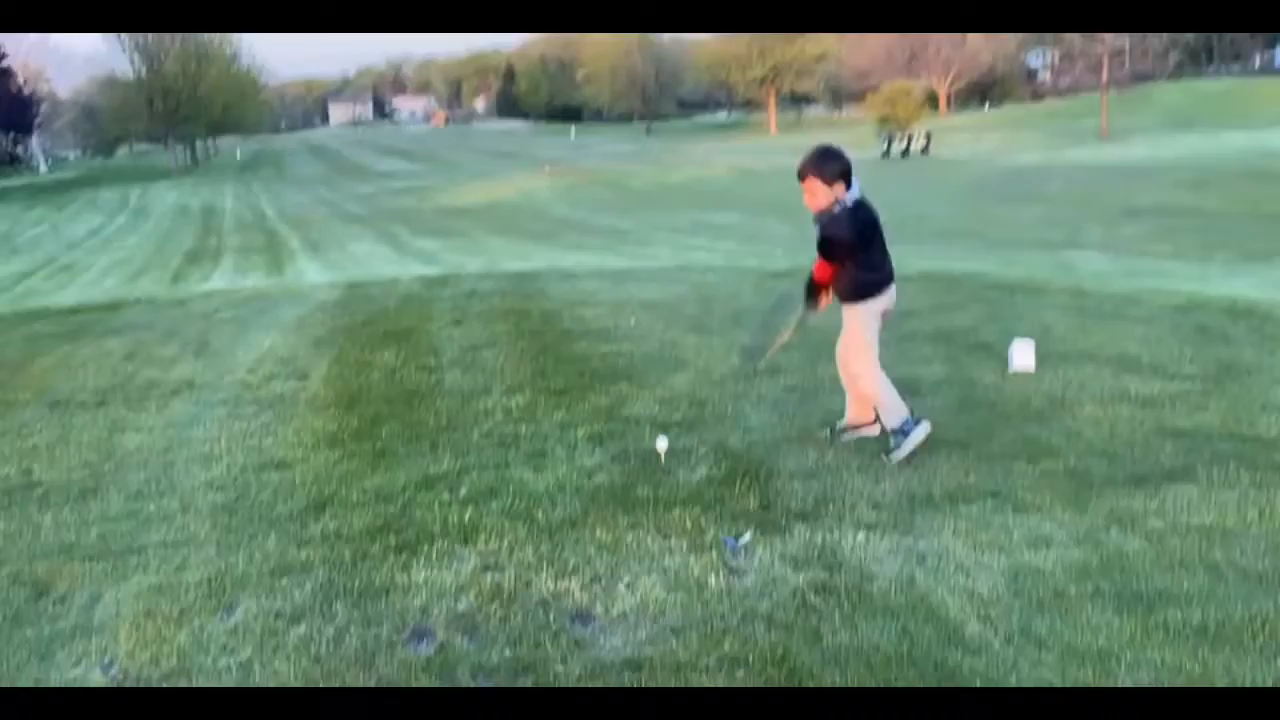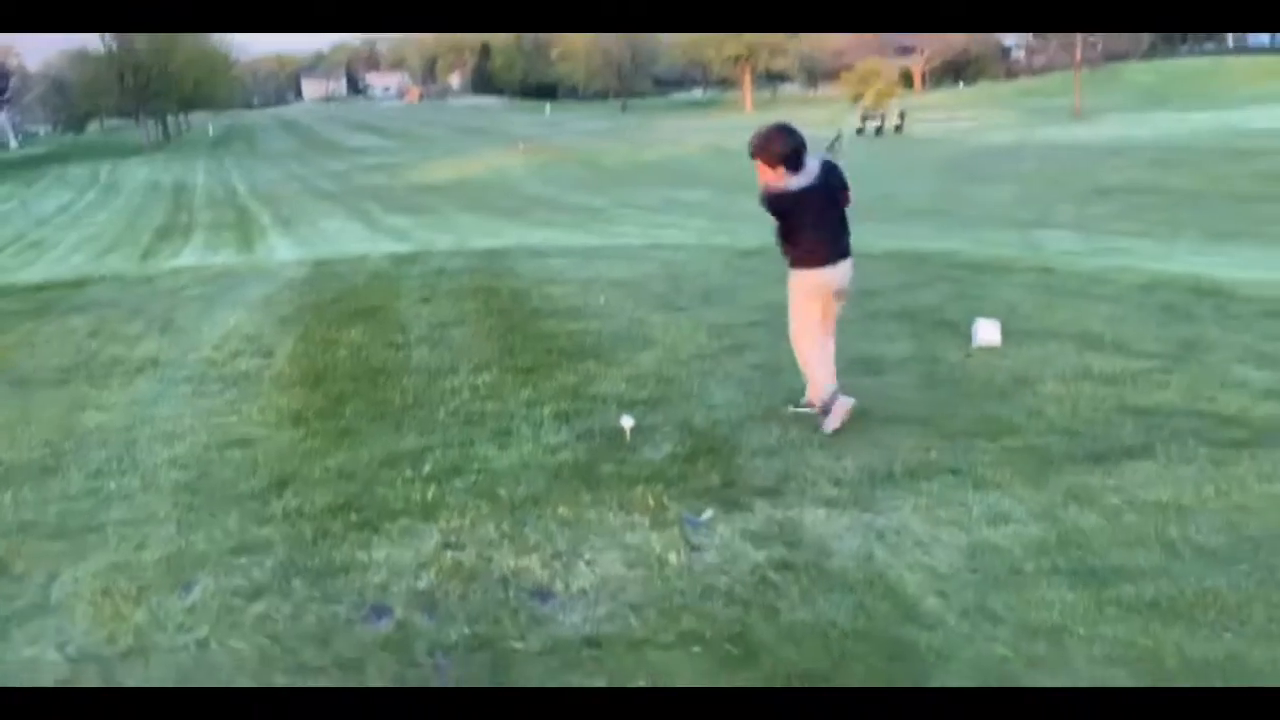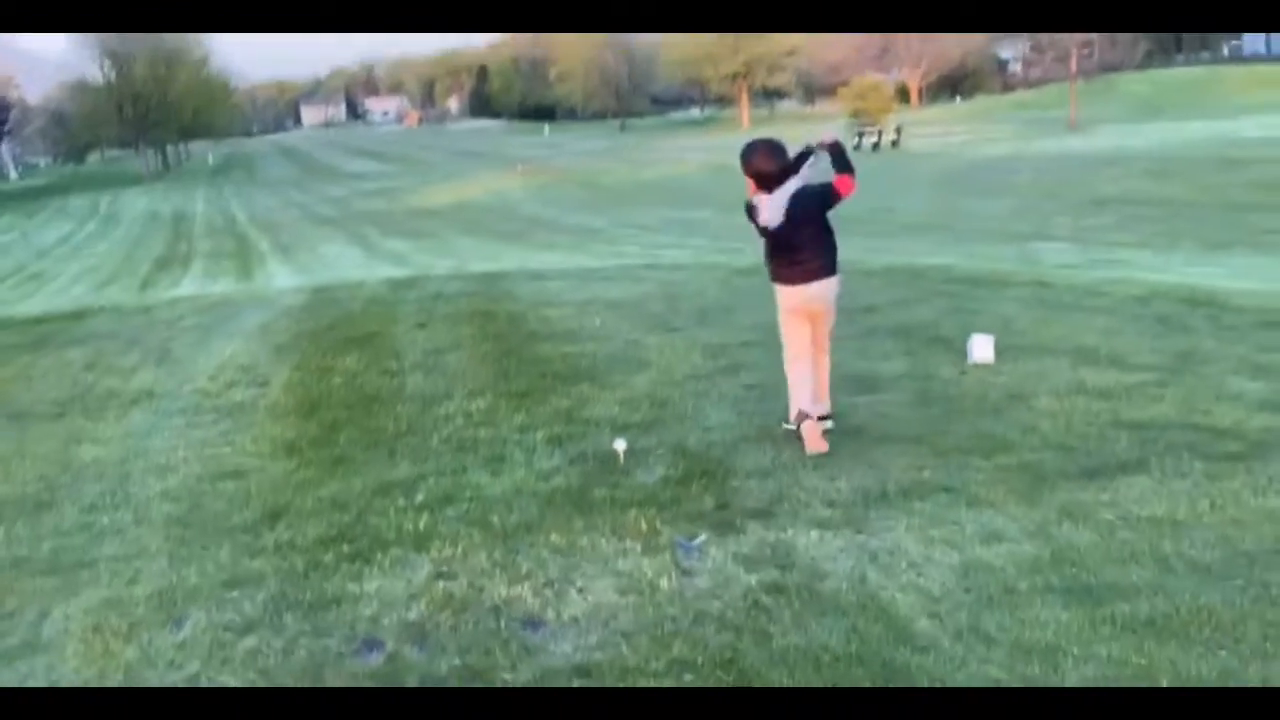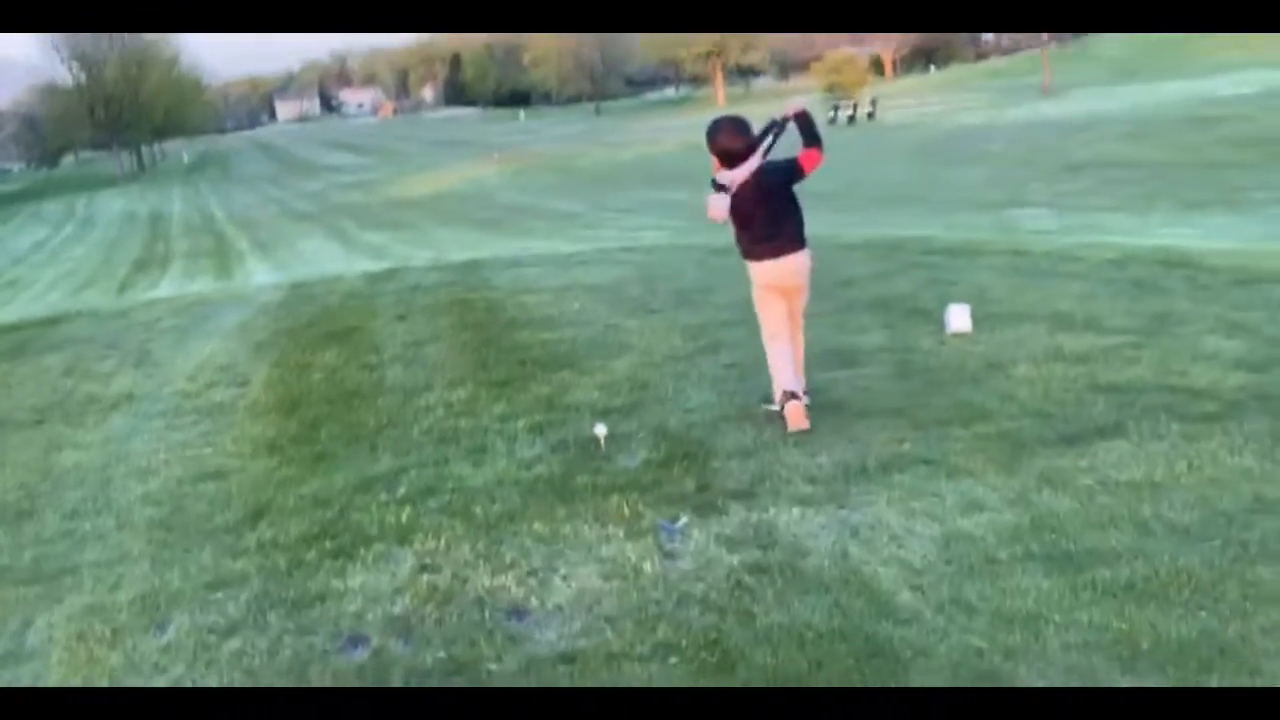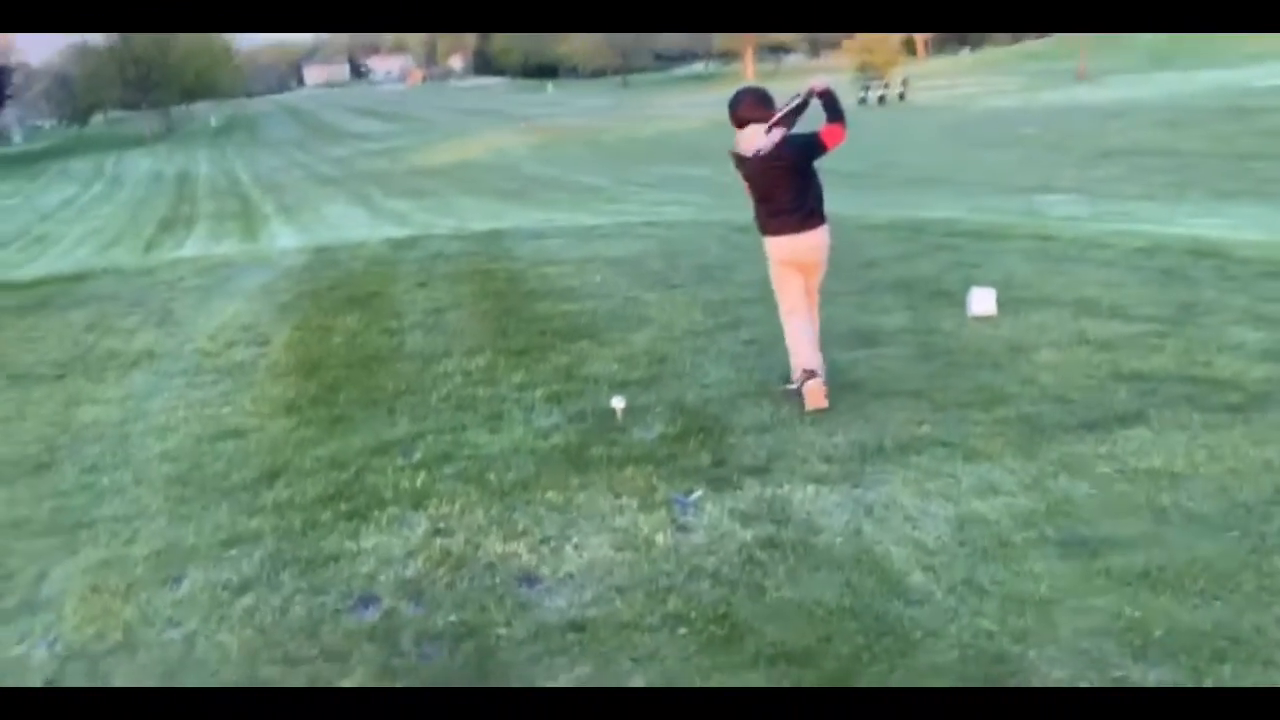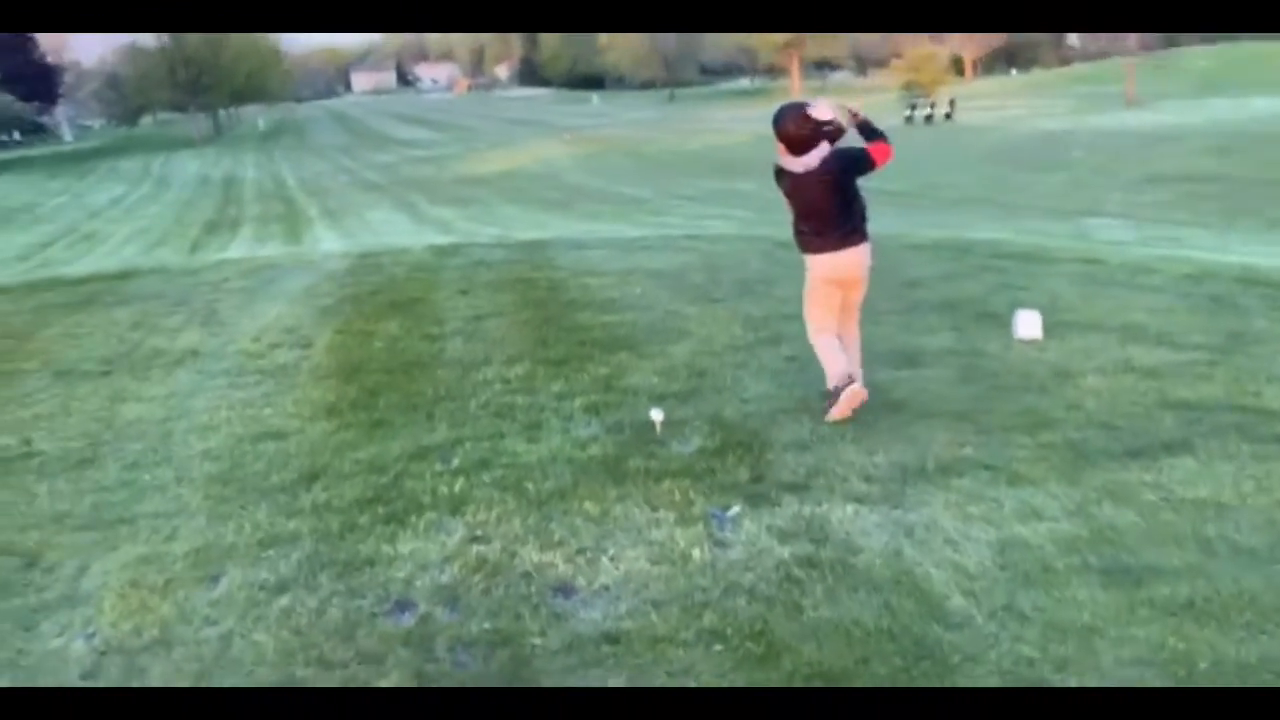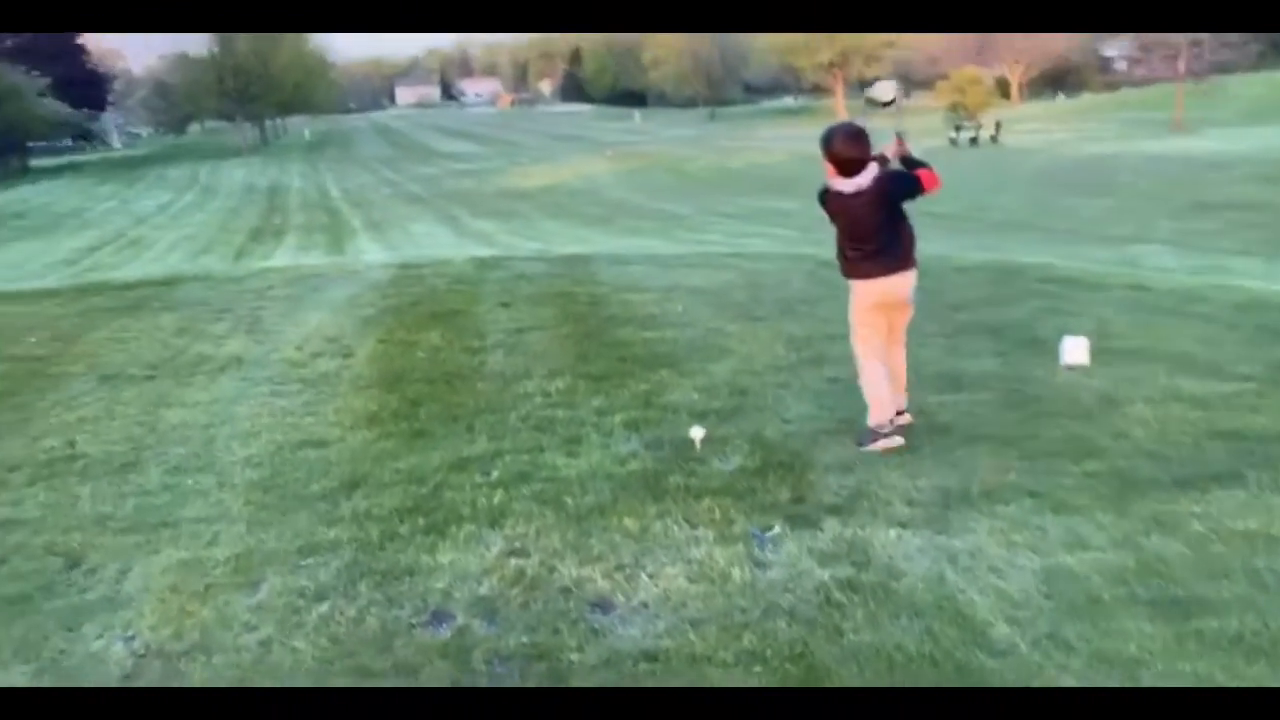
dt=0.2s
person 1, frame 1
left shoulder: (835, 227)
right shoulder: (855, 206)
left elbow: (824, 266)
left wrist: (815, 293)
right wrist: (826, 289)
left hip: (862, 300)
right hip: (879, 290)
left knee: (863, 366)
right knee: (847, 356)
left ankle: (904, 423)
right ankle: (860, 417)
person 1, frame 2
left shoulder: (775, 200)
right shoulder: (828, 174)
right elbow: (844, 198)
left hip: (807, 274)
right hip: (841, 265)
left knee: (805, 337)
right knee: (824, 332)
left ankle: (828, 395)
right ankle: (822, 395)
person 1, frame 3
left shoulder: (754, 210)
right shoulder: (811, 198)
left elbow: (782, 182)
right elbow: (847, 180)
left wrist: (809, 151)
right wrist: (833, 147)
left hip: (790, 291)
right hip: (825, 284)
left knee: (796, 357)
right knee: (819, 350)
left ankle: (804, 415)
right ankle: (820, 411)
person 1, frame 4
left shoulder: (721, 185)
right shoulder: (774, 175)
left elbow: (749, 159)
right elbow: (814, 153)
left wrist: (779, 122)
right wrist: (801, 116)
left hip: (761, 268)
right hip: (795, 259)
left knee: (775, 334)
right knee: (793, 326)
left ankle: (788, 394)
right ankle: (796, 388)
person 1, frame 5
left shoulder: (741, 158)
right shoulder: (794, 148)
left elbow: (774, 131)
right elbow: (837, 128)
left wrist: (804, 99)
right wrist: (825, 94)
left hip: (780, 243)
right hip: (814, 235)
left knee: (792, 311)
right knee: (809, 304)
left ankle: (807, 373)
right ankle: (812, 367)
person 1, frame 6
left shoulder: (783, 175)
right shoulder: (840, 162)
left elbow: (810, 154)
right elbow: (883, 150)
left wrist: (836, 128)
right wrist: (861, 124)
left hip: (821, 260)
right hip: (857, 252)
left knee: (820, 327)
right knee: (849, 321)
left ankle: (842, 381)
right ankle: (853, 382)
person 1, frame 7
left shoulder: (828, 198)
right shoulder: (888, 184)
right elbow: (930, 179)
left wrist: (882, 162)
right wrist: (903, 157)
left hip: (866, 285)
right hip: (902, 277)
left knee: (869, 355)
right knee: (894, 346)
left ankle: (882, 425)
right ankle: (897, 408)
